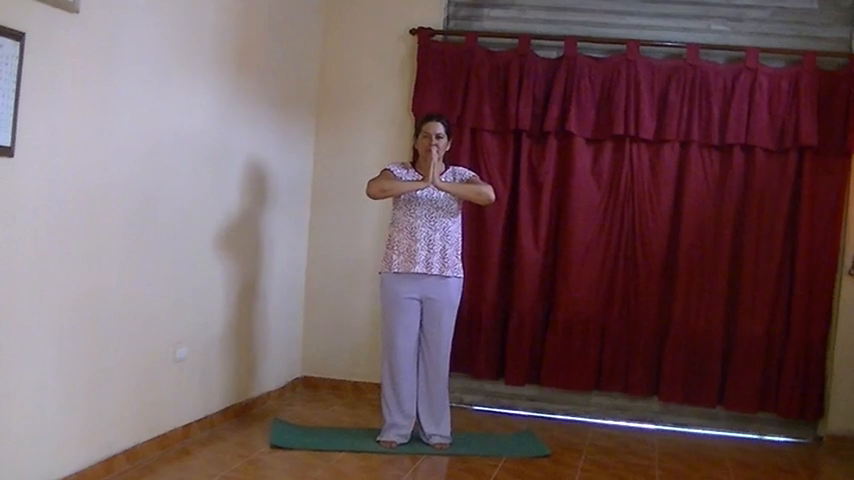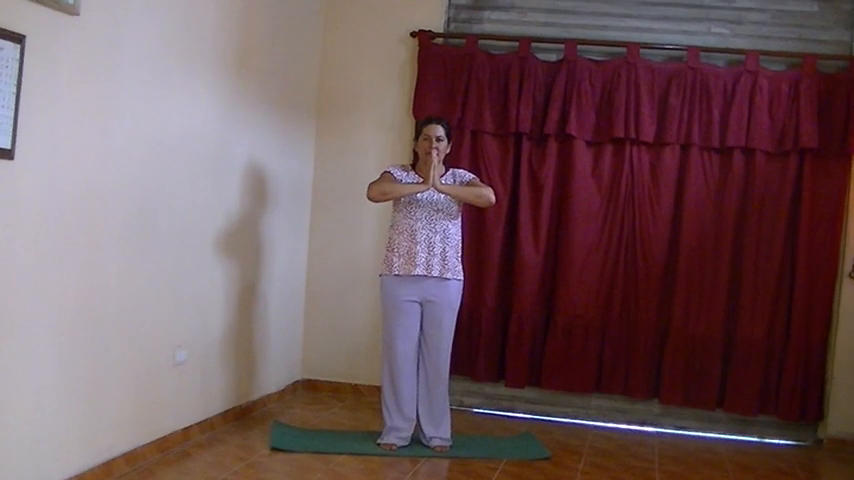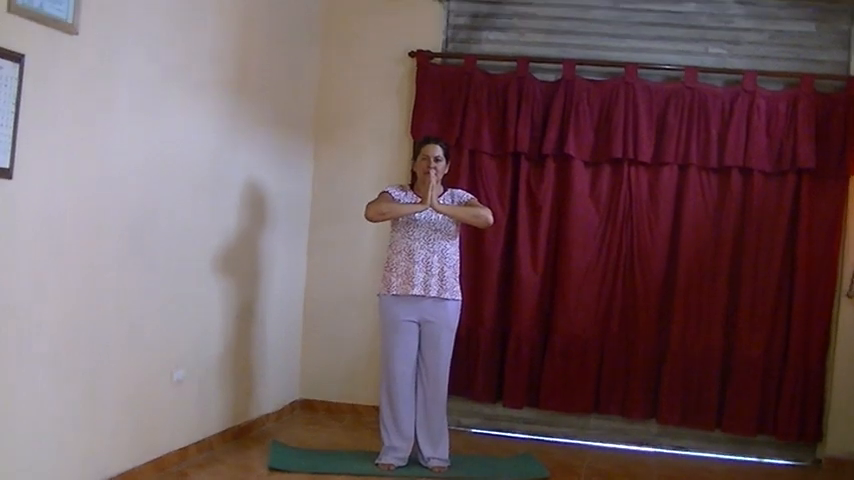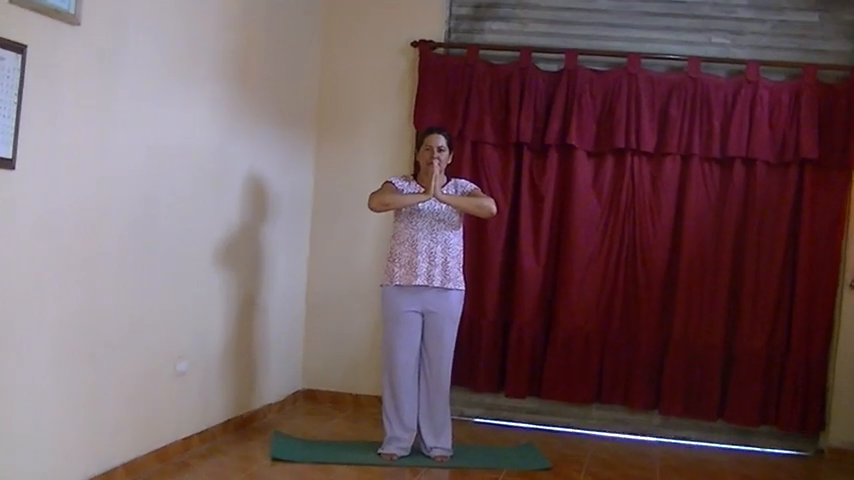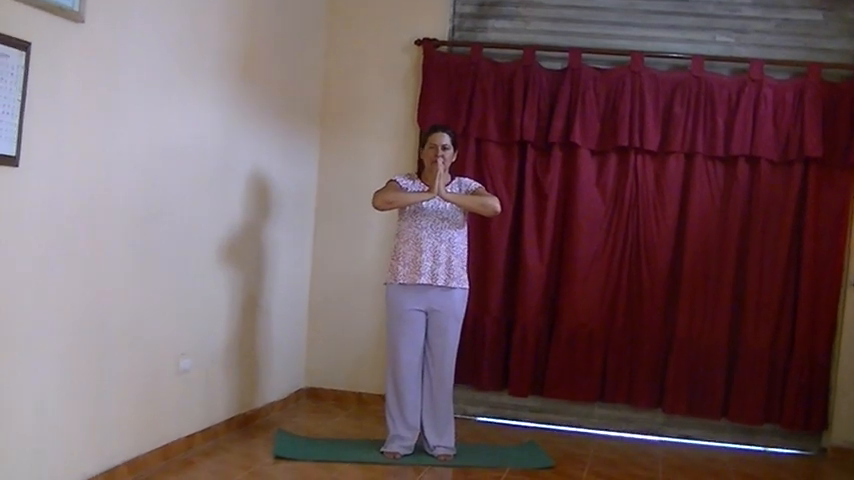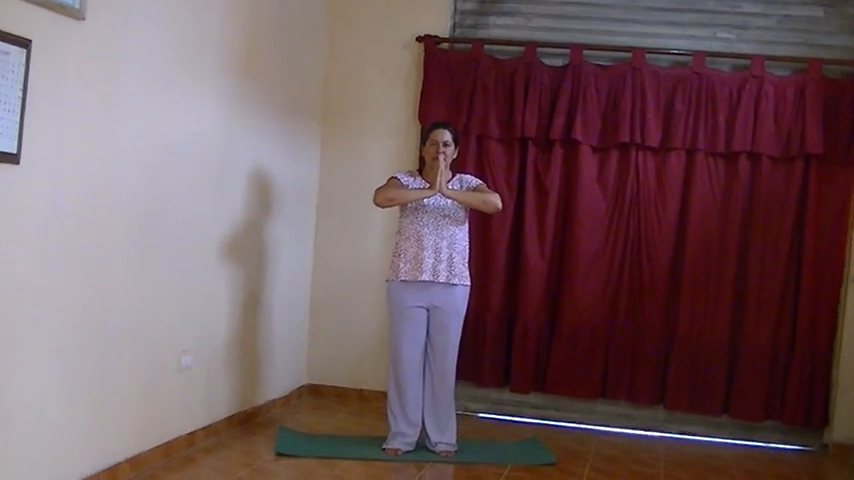
dt=0.4s
person 1, frame 1
left shoulder: (460, 176)
right shoulder: (398, 172)
left elbow: (488, 195)
right elbow: (373, 189)
left wrist: (440, 183)
right wrist: (422, 182)
left hip: (445, 278)
right hip: (400, 275)
left knee: (437, 353)
right knee: (398, 350)
left ankle: (435, 429)
right ankle: (396, 427)
person 1, frame 2
left shoulder: (460, 178)
right shoulder: (398, 174)
left elbow: (488, 198)
right elbow: (373, 192)
left wrist: (440, 186)
right wrist: (423, 185)
left hip: (445, 281)
right hip: (400, 277)
left knee: (437, 356)
right knee: (399, 353)
left ankle: (436, 431)
right ankle: (396, 430)
person 1, frame 3
left shoulder: (458, 198)
right shoulder: (396, 194)
left elbow: (486, 218)
right elbow: (372, 212)
left wrist: (438, 205)
right wrist: (421, 204)
left hip: (443, 300)
right hip: (398, 297)
left knee: (435, 375)
right knee: (397, 373)
left ankle: (434, 451)
right ankle: (394, 450)
person 1, frame 4
left shoulder: (462, 188)
right shoulder: (399, 185)
left elbow: (490, 209)
right elbow: (375, 202)
left wrist: (442, 195)
right wrist: (424, 195)
left hip: (446, 291)
right hip: (401, 288)
left knee: (438, 366)
right knee: (400, 363)
left ankle: (436, 441)
right ankle: (397, 440)
person 1, frame 5
left shoulder: (466, 187)
right shoulder: (403, 183)
left elbow: (494, 207)
right elbow: (379, 200)
left wrist: (446, 194)
right wrist: (428, 193)
left hip: (450, 290)
right hip: (405, 287)
left knee: (441, 365)
right knee: (403, 362)
left ankle: (440, 440)
right ankle: (400, 439)
person 1, frame 6
left shoulder: (467, 184)
right shoulder: (405, 180)
left elbow: (495, 204)
right elbow: (380, 198)
left wrist: (447, 191)
right wrist: (430, 190)
left hip: (451, 286)
right hip: (406, 283)
left knee: (443, 361)
right knee: (405, 359)
left ankle: (442, 436)
right ankle: (401, 435)
